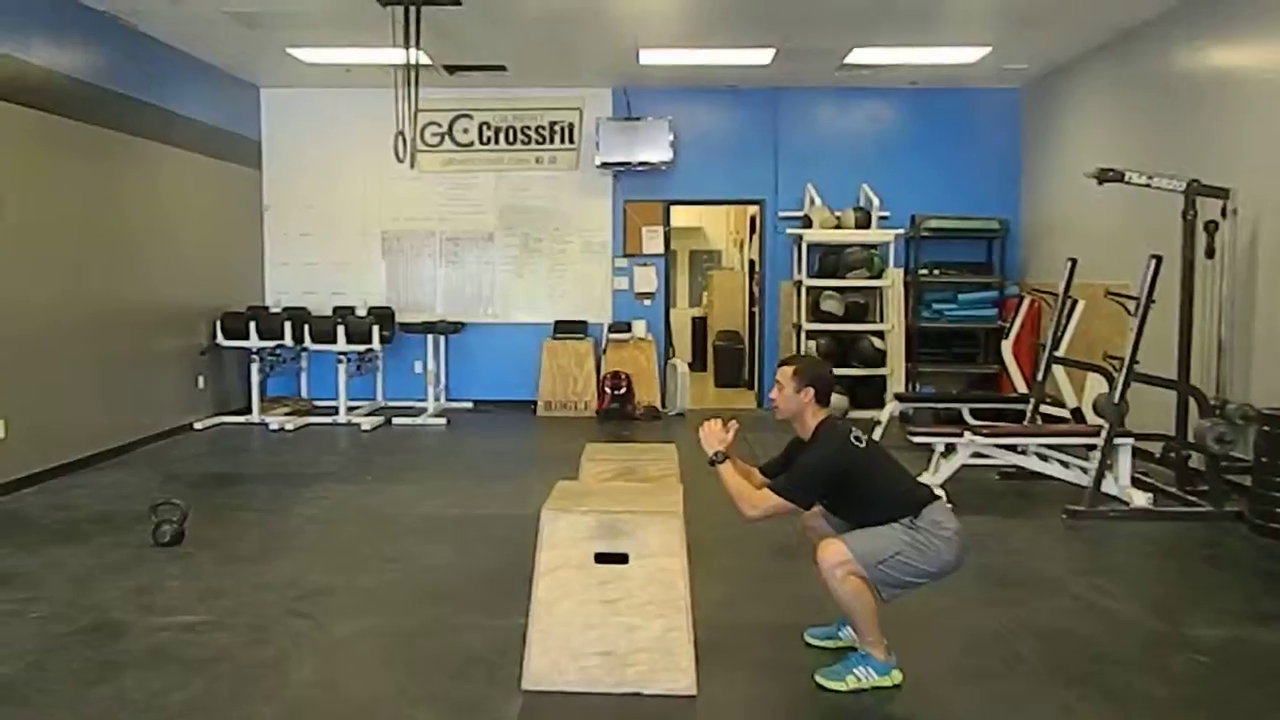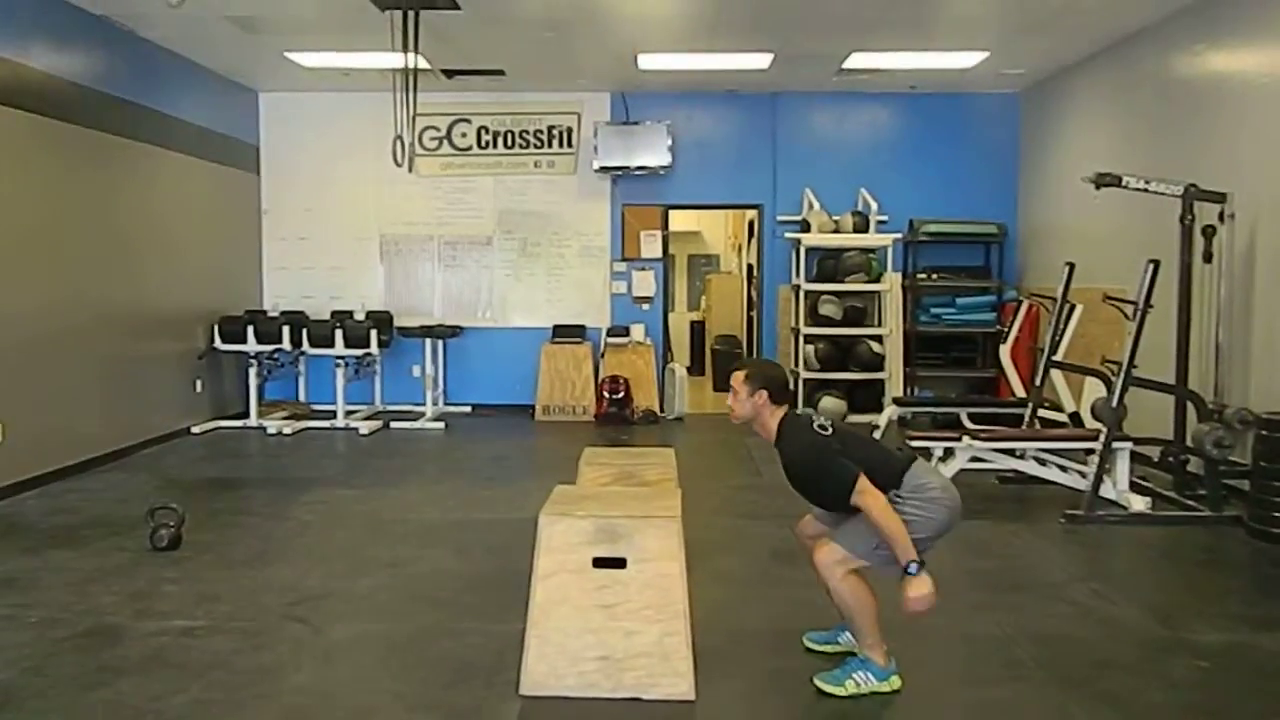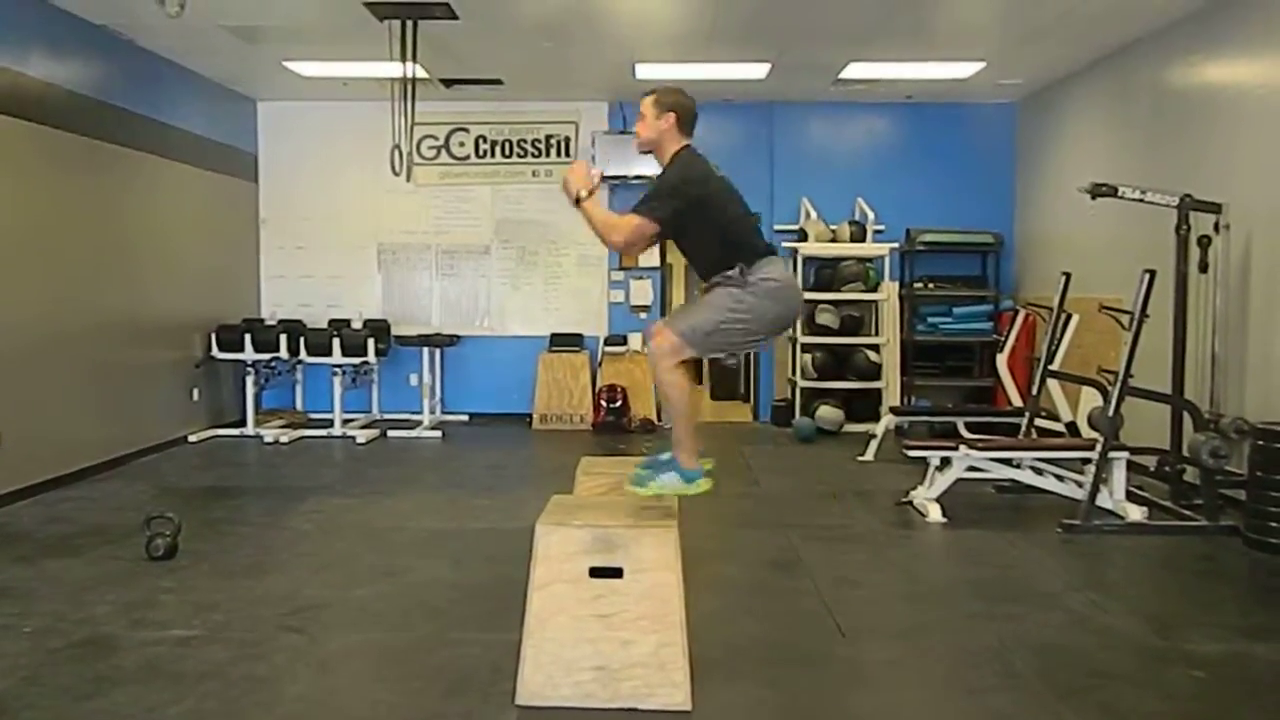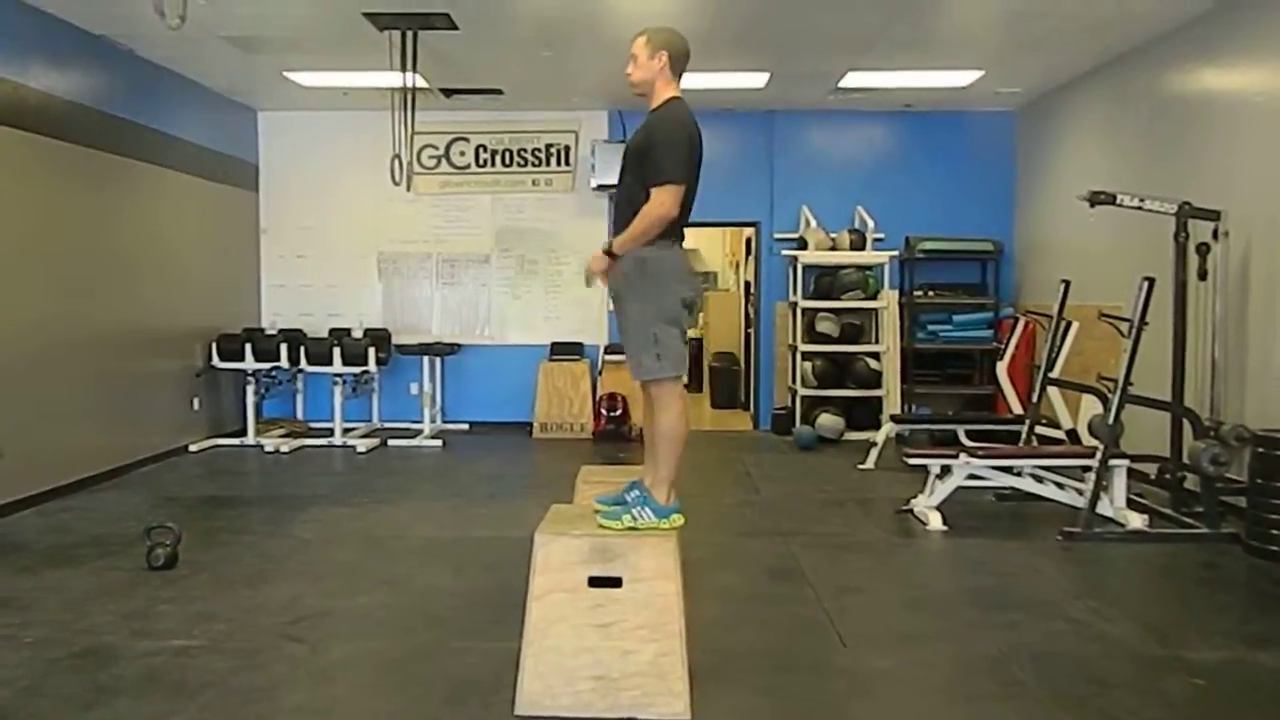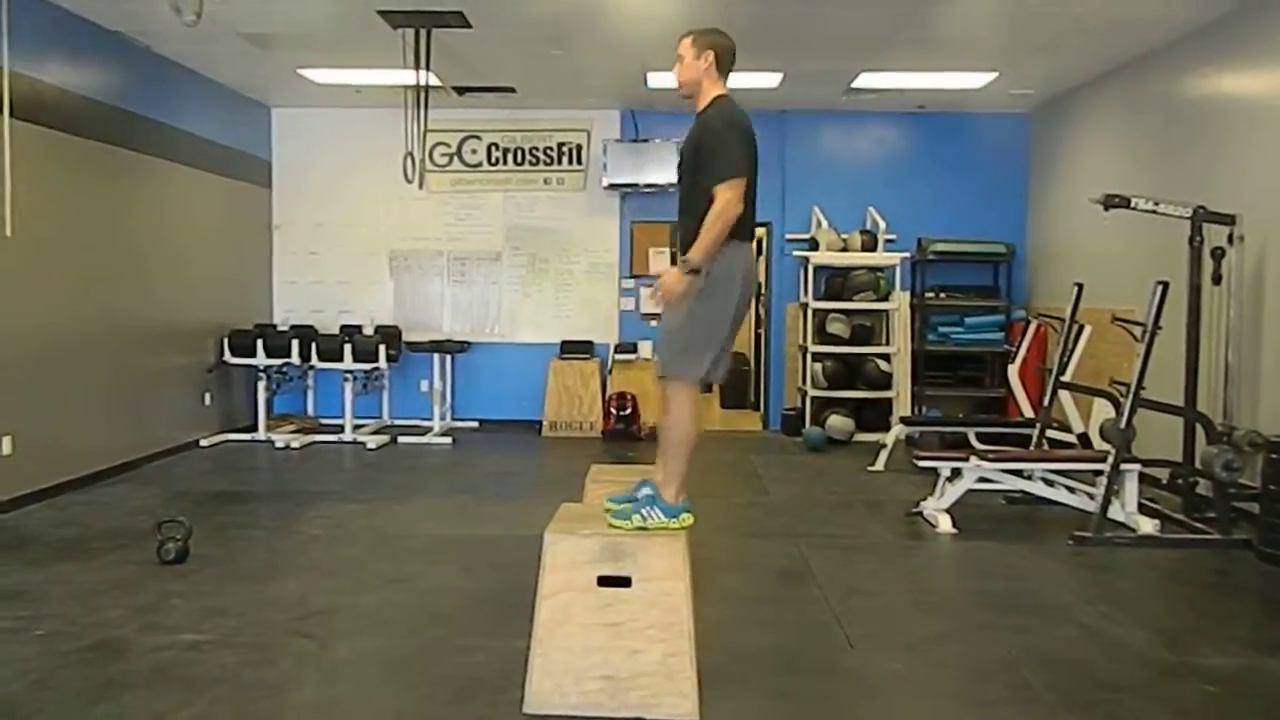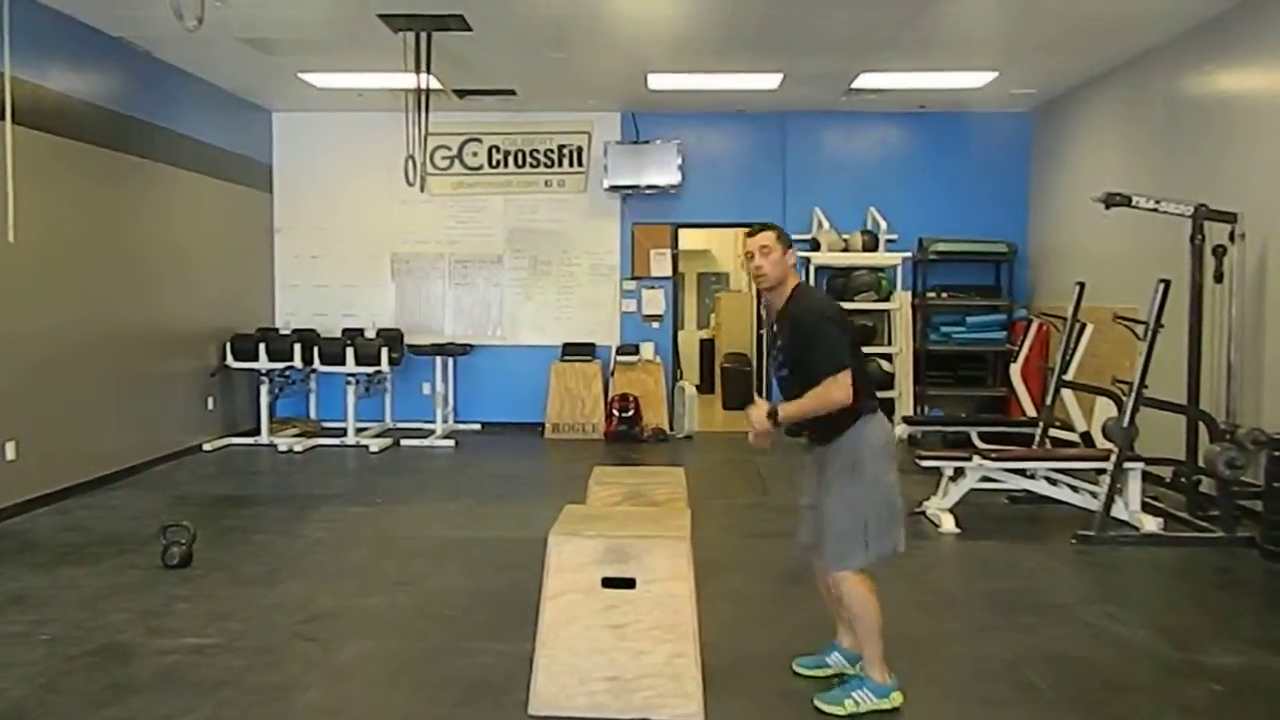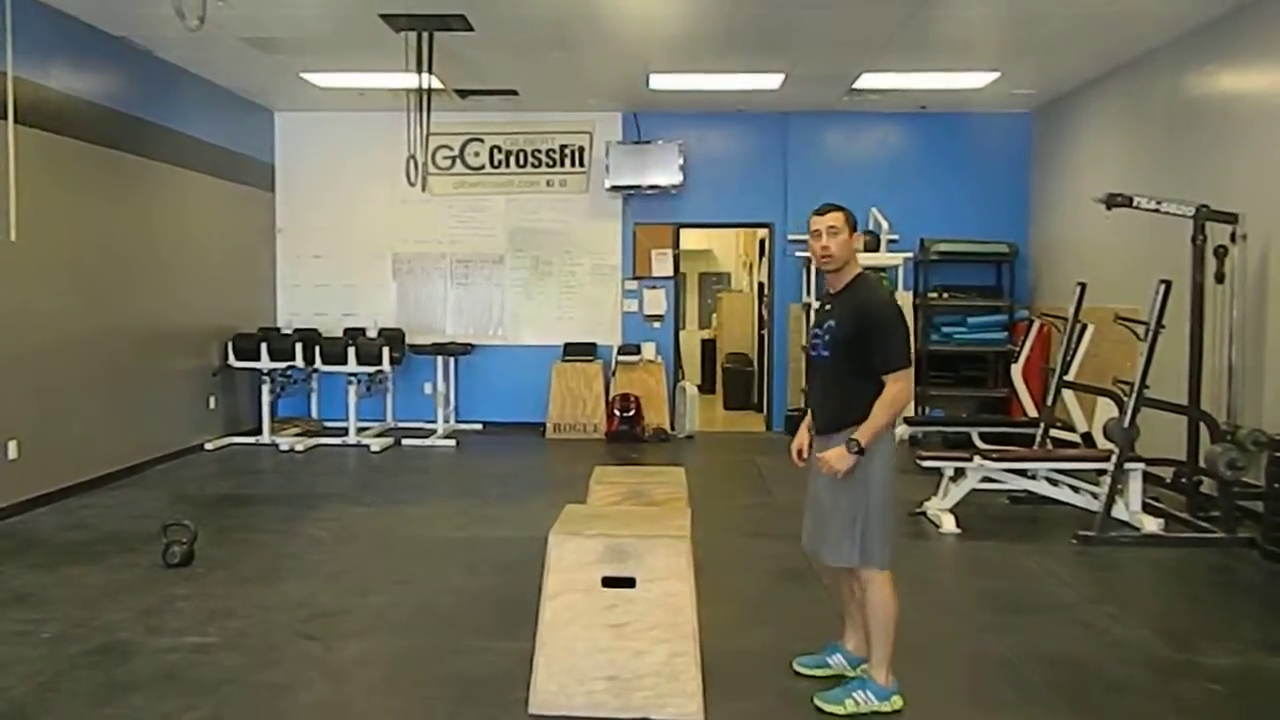
dt=0.7s
person 1, frame 1
left shoulder: (828, 454)
right shoulder: (816, 440)
left elbow: (755, 507)
right elbow: (758, 481)
left wrist: (717, 457)
right wrist: (726, 453)
left hip: (933, 537)
right hip: (910, 522)
left knee: (833, 558)
right knee: (815, 524)
left ankle: (878, 660)
right ankle: (858, 625)
person 1, frame 2
left shoulder: (799, 450)
right shoulder: (795, 429)
left elbow: (871, 499)
left wrist: (913, 570)
left hip: (926, 499)
right hip: (906, 489)
left knee: (831, 558)
right knee: (809, 531)
left ankle: (877, 664)
right ankle: (856, 630)
person 1, frame 3
left shoulder: (680, 178)
right shoulder: (685, 172)
left elbow: (622, 238)
right elbow: (638, 236)
left wrist: (583, 197)
right wrist: (595, 199)
left hip: (764, 285)
right hip: (747, 281)
left knee: (665, 348)
right knee: (667, 345)
left ankle: (686, 465)
right ankle: (684, 455)
person 1, frame 4
left shoulder: (670, 123)
right shoulder: (664, 120)
left elbow: (663, 207)
left wrist: (610, 251)
right wrist: (619, 251)
left hip: (650, 263)
right hip: (647, 262)
left knee: (663, 384)
right knee: (655, 382)
left ankle: (661, 501)
right ankle: (650, 486)
person 1, frame 5
left shoulder: (722, 122)
right shoulder: (713, 121)
left elbow: (730, 201)
left wrist: (688, 269)
left hip: (718, 267)
right hip: (709, 265)
left knee: (679, 382)
right knee: (677, 380)
left ankle: (670, 501)
right ankle: (661, 484)
person 1, frame 6
left shoulder: (811, 314)
right shoulder: (784, 316)
left elbow: (839, 391)
left wrist: (775, 416)
right wrist: (773, 419)
left hip: (858, 442)
right hip: (832, 442)
left knee: (843, 564)
right knee: (822, 553)
left ankle: (879, 680)
right ankle: (848, 648)
person 1, frame 7
left shoulder: (874, 304)
right shoulder: (828, 301)
left elbow: (899, 388)
left wrist: (854, 446)
right wrist: (807, 426)
left hip: (861, 448)
right hip: (832, 444)
left knee: (866, 563)
right knee: (830, 555)
right ankle: (853, 648)
